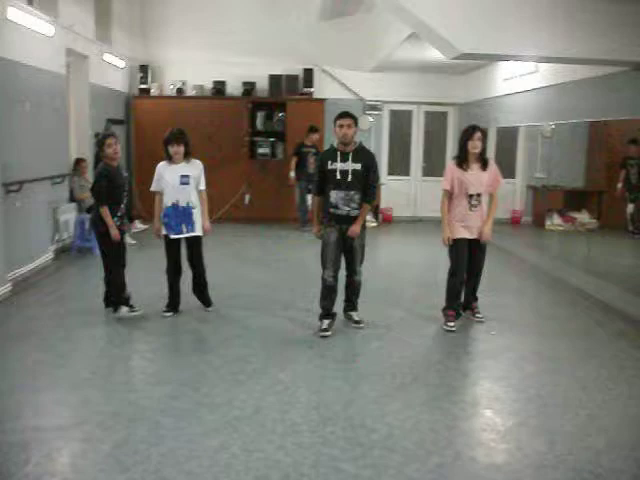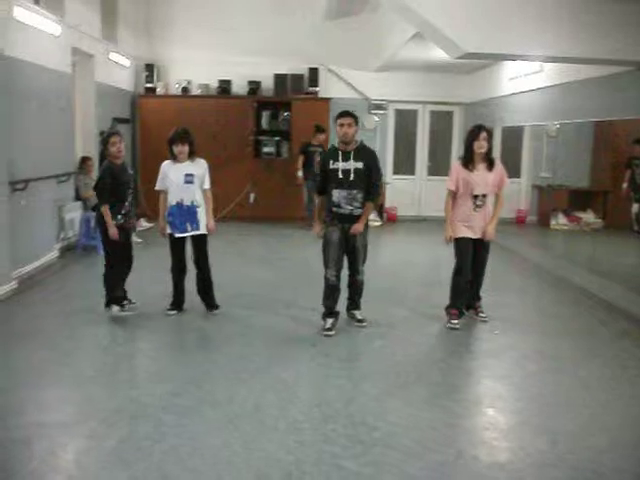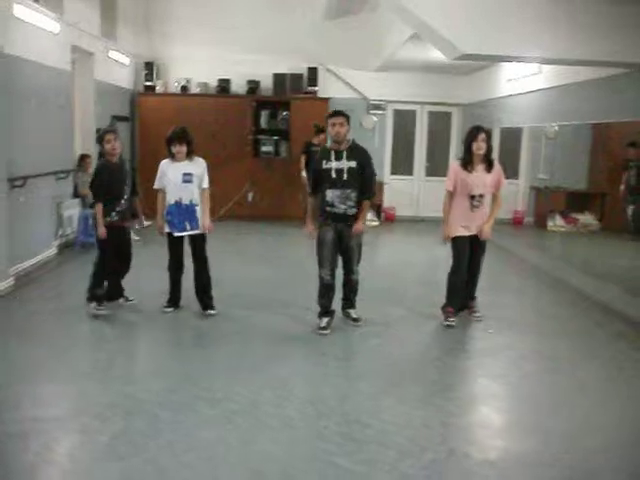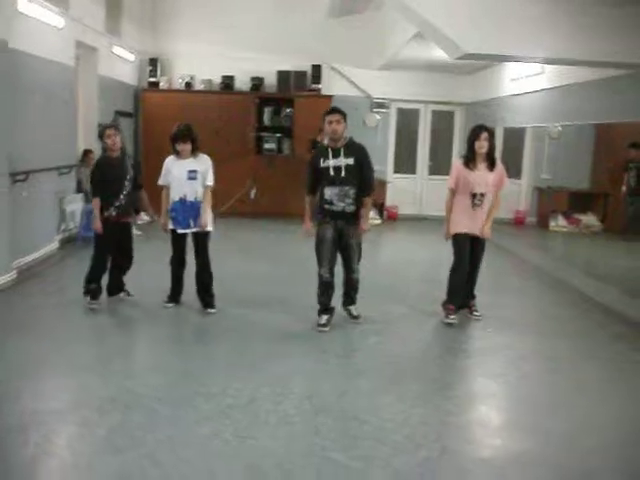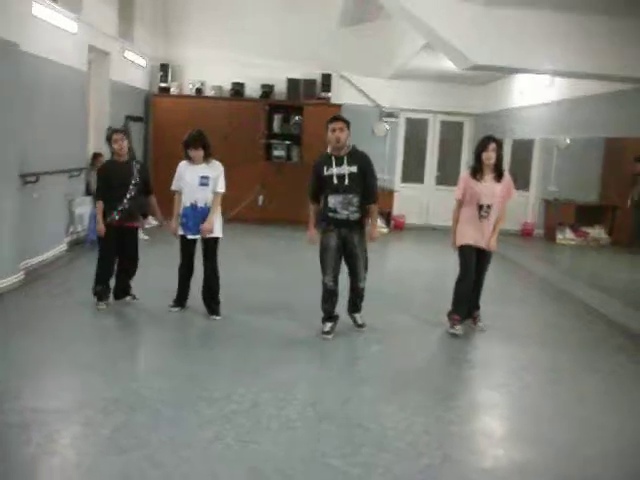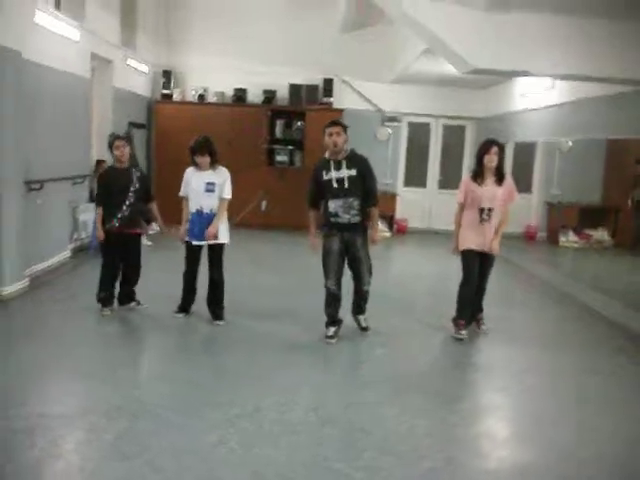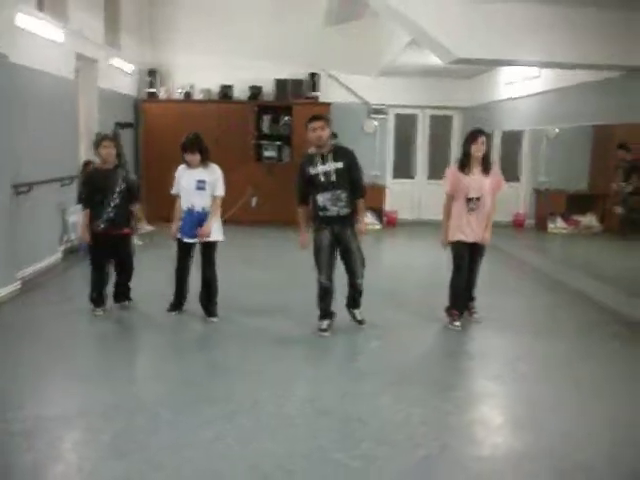
dt=0.1s
person 1, frame 1
left shoulder: (366, 157)
right shoulder: (327, 157)
left elbow: (370, 194)
right elbow: (319, 192)
left wrist: (358, 223)
right wrist: (316, 221)
left hip: (355, 224)
right hip: (331, 223)
left knee: (355, 271)
right knee: (329, 272)
left ankle: (351, 309)
right ankle: (326, 316)
person 1, frame 2
left shoulder: (368, 156)
right shoulder: (328, 156)
left elbow: (373, 192)
right elbow: (321, 191)
left wrist: (362, 221)
right wrist: (318, 221)
left hip: (357, 223)
right hip: (333, 223)
left knee: (357, 270)
right knee: (332, 271)
left ankle: (354, 308)
right ankle: (329, 315)
person 1, frame 3
left shoulder: (361, 154)
right shoulder: (321, 156)
left elbow: (369, 190)
right elbow: (313, 192)
left wrist: (361, 220)
right wrist: (310, 221)
left hip: (352, 223)
right hip: (327, 223)
left knee: (352, 269)
right knee: (326, 271)
left ankle: (349, 306)
right ankle: (325, 313)
person 1, frame 4
left shoulder: (358, 151)
right shoulder: (318, 155)
left elbow: (367, 187)
right elbow: (311, 190)
left wrist: (365, 218)
right wrist: (307, 219)
left hip: (351, 220)
right hip: (326, 220)
left knee: (352, 267)
right knee: (325, 269)
left ankle: (350, 303)
right ankle: (325, 311)
person 1, frame 5
left shoulder: (361, 159)
right shoulder: (322, 163)
left elbow: (372, 194)
right elbow: (315, 198)
left wrist: (373, 224)
right wrist: (312, 227)
left hip: (355, 228)
right hip: (330, 229)
left knee: (359, 275)
right knee: (330, 277)
left ankle: (355, 310)
right ankle: (329, 318)
person 1, frame 6
left shoulder: (360, 163)
right shoulder: (320, 168)
left elbow: (372, 197)
right elbow: (314, 204)
left wrist: (374, 227)
right wrist: (313, 233)
left hip: (357, 231)
right hip: (332, 233)
left knee: (363, 278)
right knee: (332, 281)
left ankle: (359, 312)
right ankle: (332, 322)
person 1, frame 7
left shoulder: (345, 155)
right shoulder: (306, 163)
left elbow: (359, 189)
right elbow: (302, 200)
left wrist: (361, 219)
right wrist: (302, 230)
left hip: (347, 224)
right hip: (322, 226)
left knee: (357, 271)
right knee: (324, 275)
left ankle: (354, 306)
right ankle: (325, 316)
person 2, frame 1
left shoulder: (490, 167)
right shoulder: (453, 167)
left elbow: (493, 199)
right elbow: (446, 199)
left wrist: (488, 224)
right wrist: (445, 227)
left hip: (480, 229)
right hip: (458, 228)
left knee: (476, 270)
right knee: (457, 270)
left ankle: (470, 303)
right ankle: (451, 311)
person 2, frame 2
left shoulder: (496, 167)
right shoulder: (459, 167)
left elbow: (499, 199)
right elbow: (450, 199)
left wrist: (492, 224)
right wrist: (448, 226)
left hip: (484, 228)
right hip: (463, 227)
left knee: (479, 269)
right knee: (463, 269)
left ankle: (473, 303)
right ankle: (454, 310)
person 2, frame 3
left shoulder: (494, 168)
right shoulder: (457, 167)
left elbow: (497, 199)
right elbow: (449, 198)
left wrist: (489, 224)
right wrist: (445, 225)
left hip: (480, 227)
right hip: (460, 226)
left knee: (474, 268)
right knee: (460, 267)
left ankle: (468, 302)
right ankle: (450, 308)
person 2, frame 4
left shoulder: (496, 167)
right shoulder: (460, 166)
left elbow: (496, 200)
right elbow: (451, 196)
left wrist: (488, 224)
right wrist: (448, 223)
left hip: (480, 226)
right hip: (461, 224)
left knee: (474, 266)
right knee: (461, 264)
left ankle: (468, 301)
right ankle: (451, 305)
person 2, frame 5
left shoulder: (504, 179)
right shoulder: (467, 177)
left elbow: (502, 211)
right elbow: (458, 207)
left wrist: (494, 236)
right wrist: (453, 233)
left hip: (486, 238)
right hip: (467, 235)
left knee: (479, 278)
right knee: (466, 275)
left ankle: (472, 311)
right ankle: (456, 316)
person 2, frame 6
left shoulder: (506, 182)
right shoulder: (469, 181)
left elbow: (504, 214)
right elbow: (460, 211)
left wrist: (497, 239)
right wrist: (456, 238)
left hip: (489, 241)
right hip: (469, 240)
left knee: (482, 281)
right knee: (469, 279)
left ankle: (476, 314)
right ankle: (460, 321)
person 2, frame 7
left shoulder: (492, 172)
right shoulder: (455, 171)
left elbow: (492, 203)
right elbow: (448, 202)
left wrist: (488, 230)
right wrist: (445, 230)
left hip: (479, 231)
right hip: (459, 231)
left knee: (472, 271)
right knee: (460, 270)
left ankle: (468, 302)
right ankle: (454, 310)
person 3, frame 1
left shoulder: (196, 166)
right shoulder: (161, 168)
left elbow: (202, 194)
right elbow: (158, 196)
left wrist: (206, 219)
right wrist: (156, 221)
left hip: (192, 221)
right hip: (170, 223)
left knee: (196, 261)
right knee: (172, 265)
left ankle: (204, 297)
right ankle: (173, 303)
person 3, frame 2
left shoulder: (200, 165)
right shoulder: (166, 166)
left elbow: (207, 193)
right elbow: (163, 195)
left wrist: (210, 218)
right wrist: (161, 219)
left hip: (197, 220)
right hip: (175, 221)
left knee: (201, 261)
right knee: (177, 264)
left ankle: (209, 300)
right ankle: (177, 302)
person 3, frame 3
left shoulder: (199, 164)
right shoulder: (165, 165)
left elbow: (204, 193)
right elbow: (161, 193)
left wrist: (206, 218)
right wrist: (159, 218)
left hip: (196, 219)
right hip: (173, 220)
left knee: (200, 260)
right knee: (175, 262)
left ankle: (206, 301)
right ankle: (174, 299)
person 3, frame 4
left shoulder: (204, 161)
right shoulder: (170, 162)
left elbow: (207, 190)
right elbow: (166, 190)
left wrist: (205, 215)
right wrist: (164, 215)
left hip: (198, 216)
right hip: (177, 217)
left knee: (202, 258)
right knee: (177, 258)
left ankle: (207, 299)
right ankle: (174, 295)
person 3, frame 5
left shoulder: (216, 167)
right shoulder: (183, 167)
left elbow: (218, 196)
right elbow: (178, 195)
left wrist: (209, 220)
right wrist: (175, 219)
left hip: (210, 224)
right hip: (187, 222)
left knee: (210, 265)
right knee: (185, 263)
left ankle: (212, 305)
right ankle: (180, 299)
person 3, frame 6
left shoulder: (222, 173)
right shoulder: (189, 173)
left elbow: (224, 203)
right elbow: (186, 201)
left wrist: (214, 226)
right wrist: (183, 225)
left hip: (216, 230)
right hip: (194, 228)
left knee: (216, 271)
right knee: (190, 269)
left ankle: (216, 311)
right ankle: (185, 305)
person 3, frame 7
left shoulder: (213, 170)
right shoulder: (181, 171)
left elbow: (217, 200)
right elbow: (178, 199)
left wrist: (208, 224)
right wrist: (175, 222)
left hip: (207, 227)
right hip: (186, 226)
left knee: (208, 269)
right knee: (181, 266)
left ankle: (210, 308)
right ankle: (178, 302)
person 4, frame 1
left shoulder: (117, 169)
right shoulder: (103, 172)
right elbow: (101, 202)
right wrist: (111, 227)
left hip: (117, 224)
right hip: (106, 226)
left knee: (117, 264)
right knee: (114, 264)
left ankle: (113, 299)
right ankle: (122, 304)
person 4, frame 2
left shoulder: (125, 168)
right shoulder: (107, 170)
right elbow: (103, 200)
left wrist: (132, 218)
right wrist: (110, 225)
left hip: (123, 223)
right hip: (111, 224)
left knee: (125, 262)
right knee: (115, 262)
left ankle: (118, 298)
right ankle: (115, 302)
person 4, frame 3
left shoulder: (125, 166)
right shoulder: (102, 168)
left elbow: (132, 193)
right elbow: (98, 198)
left wrist: (138, 214)
right wrist: (100, 224)
left hip: (123, 221)
right hip: (108, 223)
left knee: (123, 260)
right knee: (105, 260)
left ankle: (114, 293)
right ankle: (95, 299)
person 4, frame 4
left shoulder: (129, 162)
right shoulder: (101, 164)
left elbow: (138, 188)
right elbow: (96, 194)
left wrist: (148, 208)
right wrist: (96, 218)
left hip: (125, 217)
right hip: (107, 218)
left knee: (124, 256)
right knee: (101, 255)
left ankle: (116, 288)
right ankle: (91, 292)
person 4, frame 5
left shoulder: (138, 167)
right shoulder: (106, 168)
left elbow: (148, 192)
right elbow: (100, 197)
left wrist: (158, 213)
right wrist: (99, 221)
left hip: (131, 222)
right hip: (111, 223)
left knee: (130, 260)
right knee: (107, 259)
left ankle: (122, 292)
right ankle: (101, 295)
person 4, frame 6
left shoulder: (138, 174)
right shoulder: (106, 175)
left elbow: (148, 199)
right elbow: (100, 203)
left wrist: (158, 220)
right wrist: (99, 227)
left hip: (133, 229)
right hip: (112, 229)
left knee: (133, 266)
right knee: (111, 266)
left ankle: (127, 298)
right ankle: (105, 301)
person 4, frame 7
left shoulder: (122, 174)
right shoulder: (91, 176)
left elbow: (132, 200)
right elbow: (86, 205)
right wrist: (84, 229)
left hip: (121, 229)
right hip: (99, 231)
left knee: (126, 265)
right knee: (99, 267)
left ankle: (121, 297)
right ankle: (98, 302)
